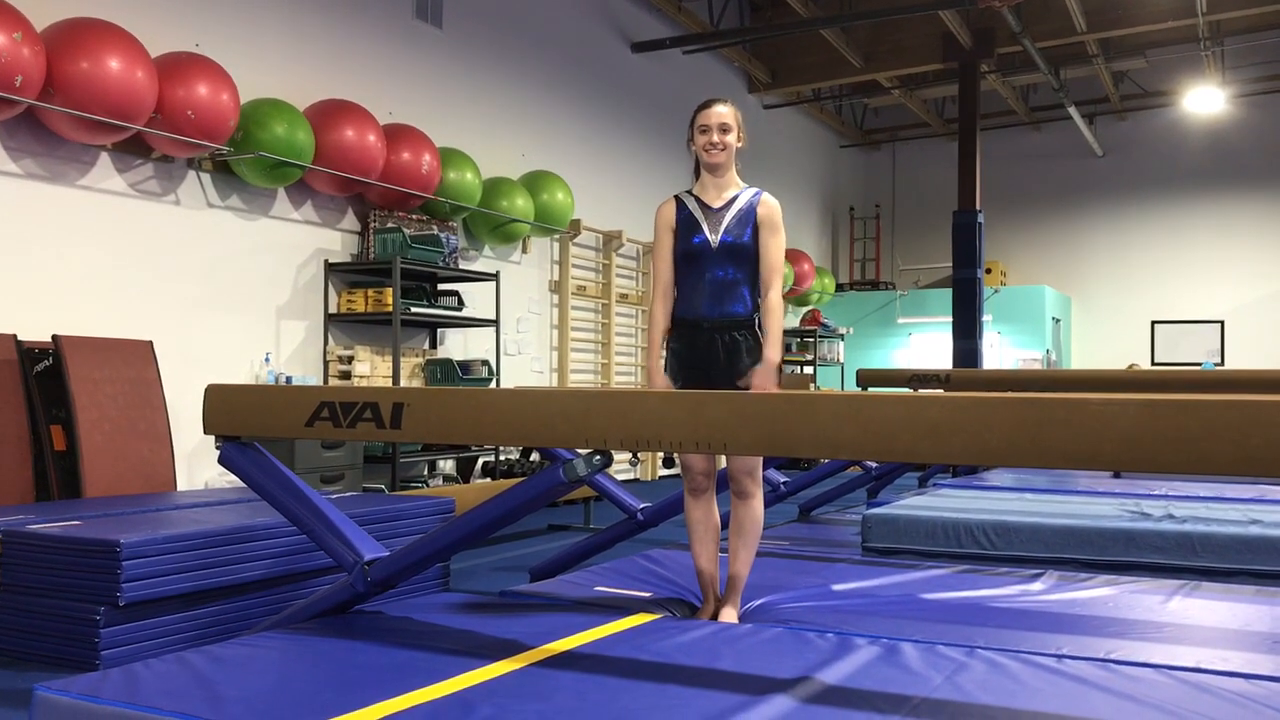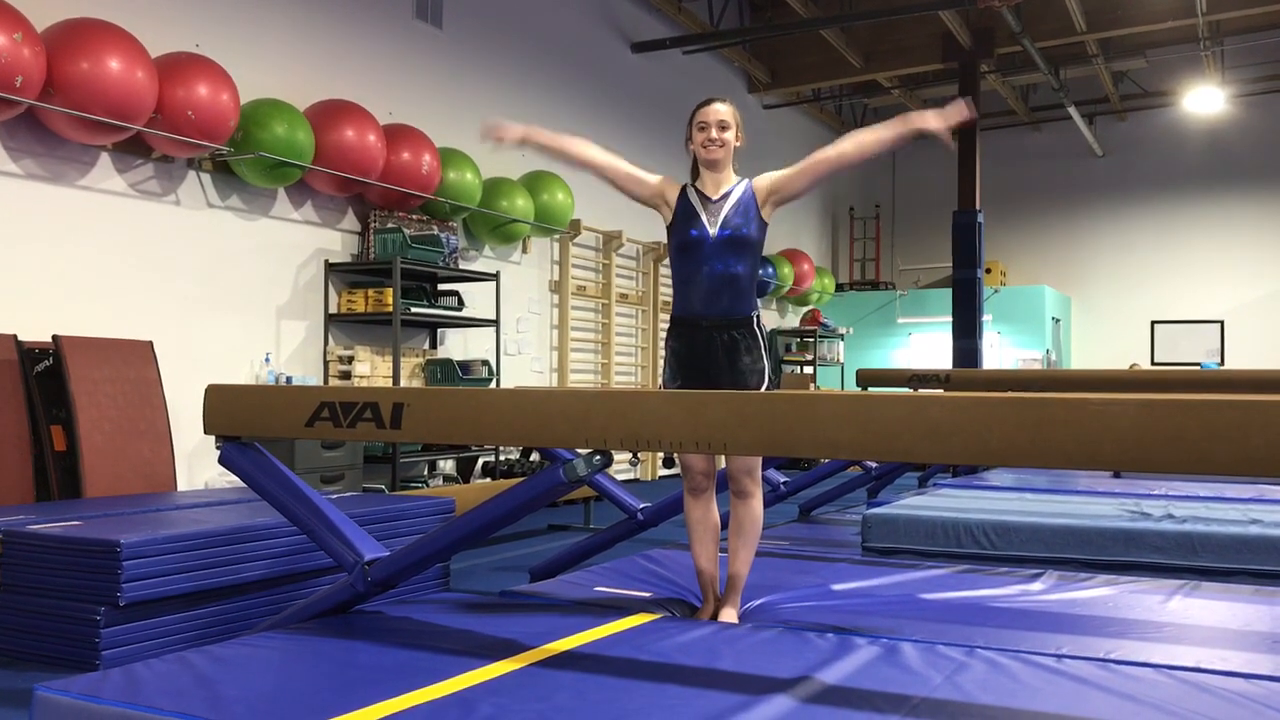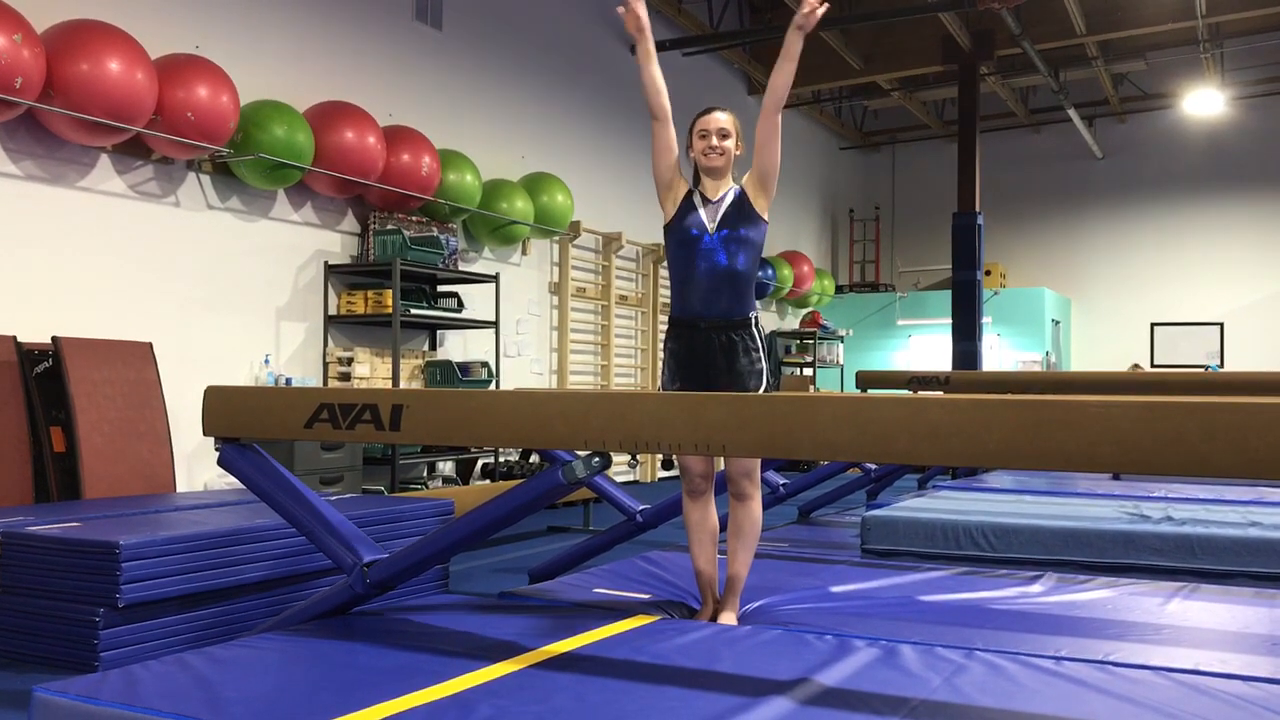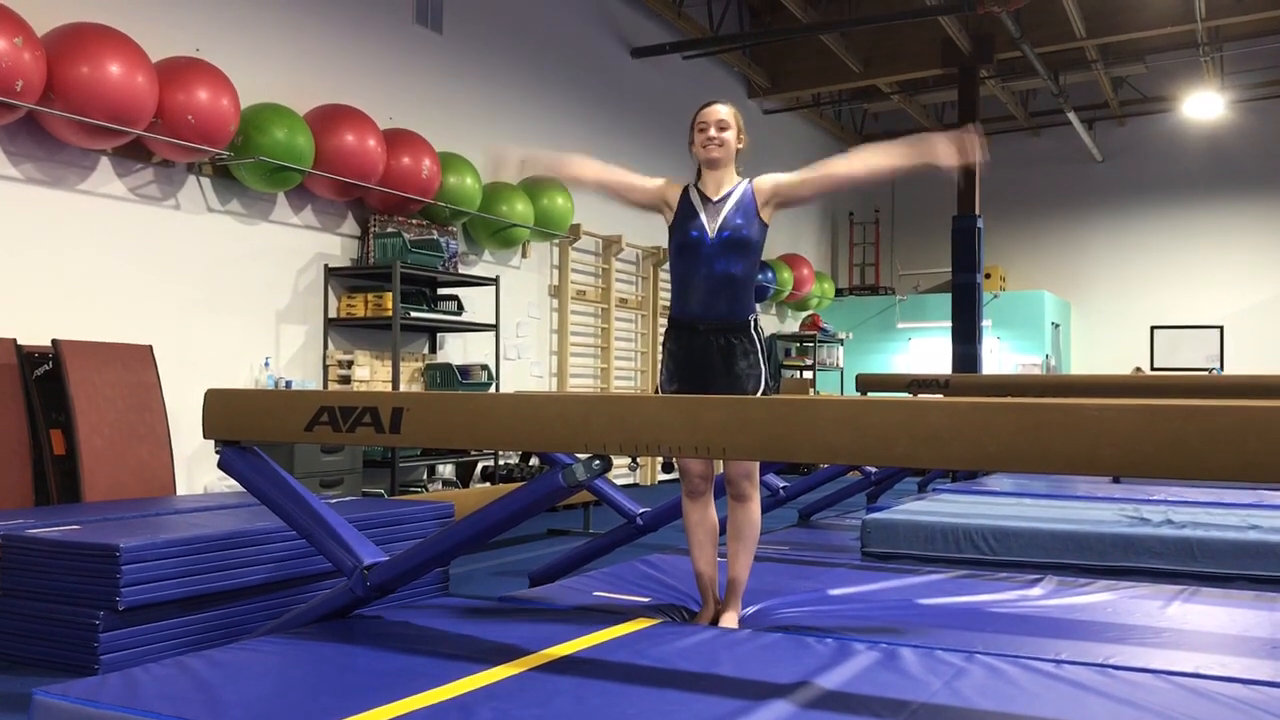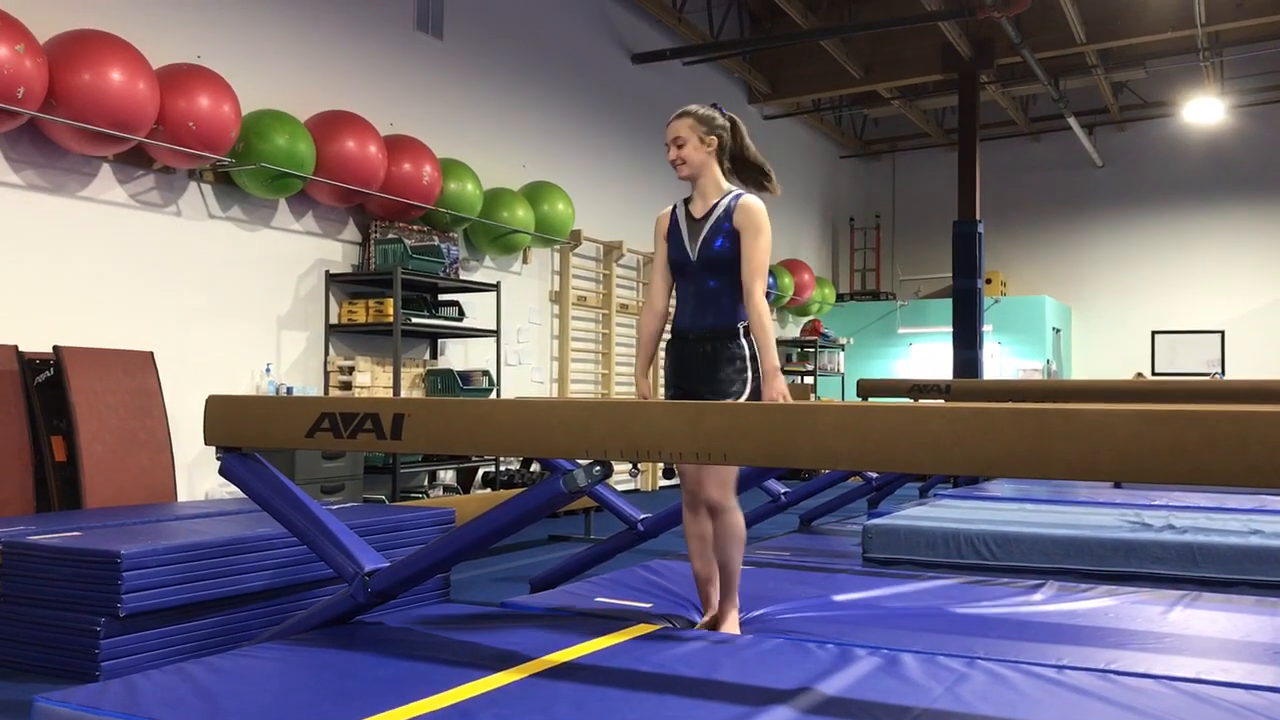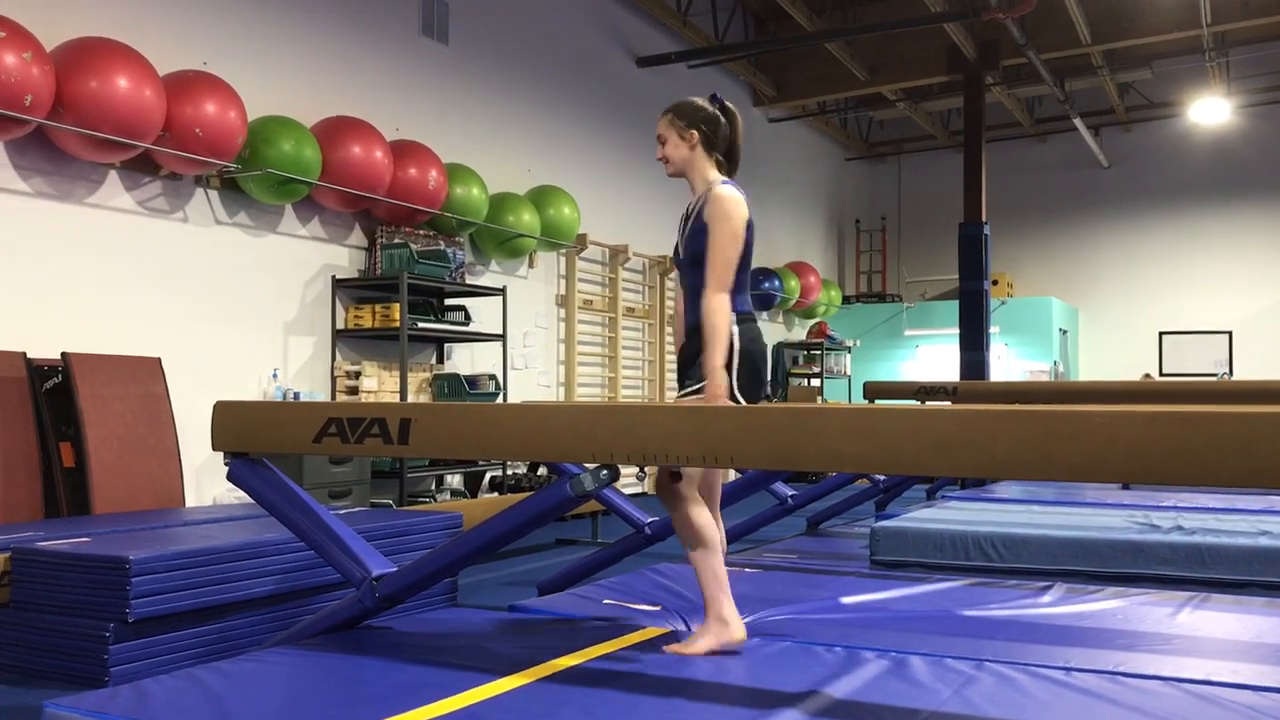
dt=0.4s
person 1, frame 1
left shoulder: (763, 207)
right shoulder: (672, 210)
left elbow: (772, 290)
right elbow: (662, 292)
left wrist: (770, 360)
right wrist: (654, 364)
left hip: (742, 345)
right hip: (688, 347)
left knee: (745, 478)
right knee: (697, 478)
left ankle: (733, 599)
right ankle: (708, 596)
person 1, frame 2
left shoulder: (761, 193)
right shoulder: (669, 195)
left elbow: (832, 158)
right elbow: (597, 159)
left wrist: (911, 124)
right wrist: (531, 136)
left hip: (741, 342)
right hip: (686, 343)
left knee: (744, 479)
right knee: (696, 478)
left ankle: (732, 600)
right ankle: (707, 596)
person 1, frame 3
left shoulder: (754, 194)
right shoulder: (676, 196)
left elbow: (772, 111)
right elbow: (658, 114)
left hip: (741, 345)
right hip: (685, 346)
left knee: (743, 481)
right knee: (695, 480)
left ankle: (732, 602)
right ankle: (707, 599)
person 1, frame 4
left shoulder: (760, 194)
right shoulder: (673, 197)
left elbow: (842, 169)
right elbow: (603, 174)
left wrist: (922, 151)
right wrist: (538, 162)
left hip: (738, 345)
right hip: (683, 346)
left knee: (742, 483)
right knee: (694, 482)
left ankle: (732, 603)
right ankle: (708, 599)
person 1, frame 5
left shoulder: (747, 209)
right shoulder: (669, 220)
left elbow: (754, 296)
right elbow: (657, 299)
left wrist: (772, 370)
right wrist: (642, 369)
left hip: (730, 355)
right hip: (682, 355)
left knee: (718, 493)
right knee: (692, 495)
left ankle: (731, 606)
right ankle: (708, 606)
person 1, frame 6
left shoulder: (725, 198)
right shoulder: (694, 209)
left elbow: (716, 293)
left wrist: (715, 370)
right wrist: (690, 371)
left hip: (726, 355)
right hip: (700, 355)
left knee: (675, 481)
right knee: (698, 492)
left ankle: (723, 617)
right ankle: (716, 616)
